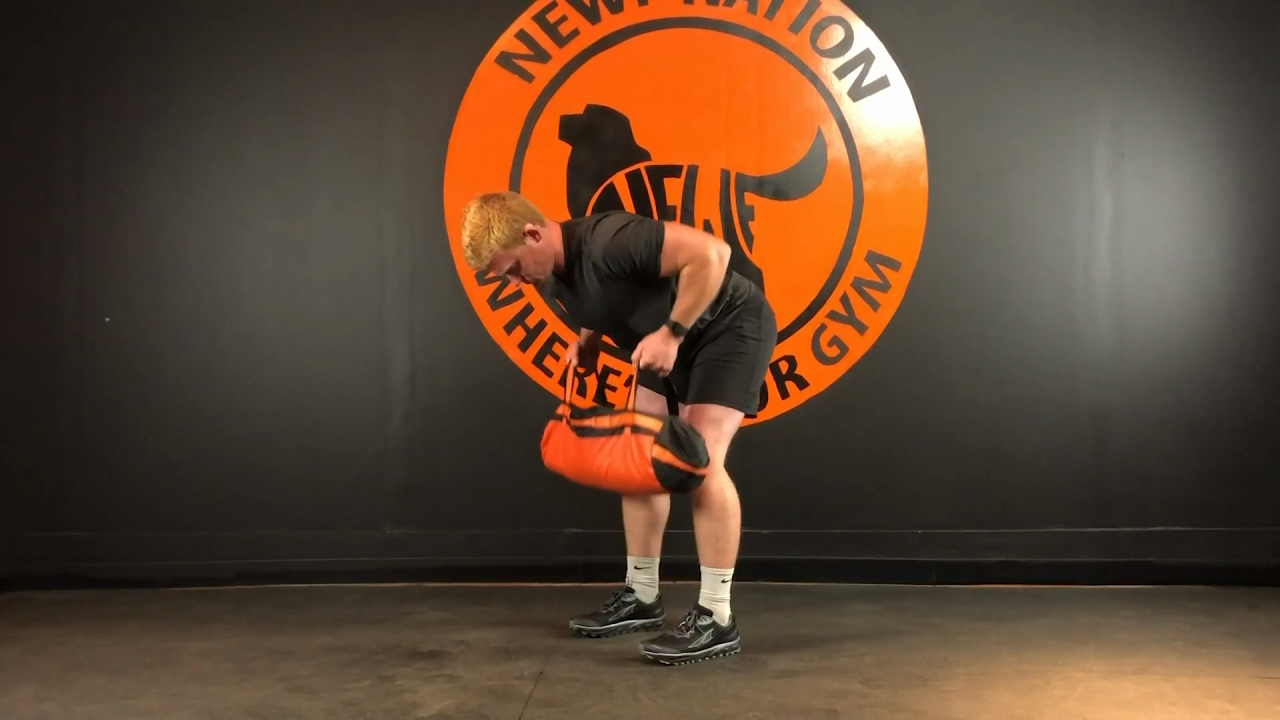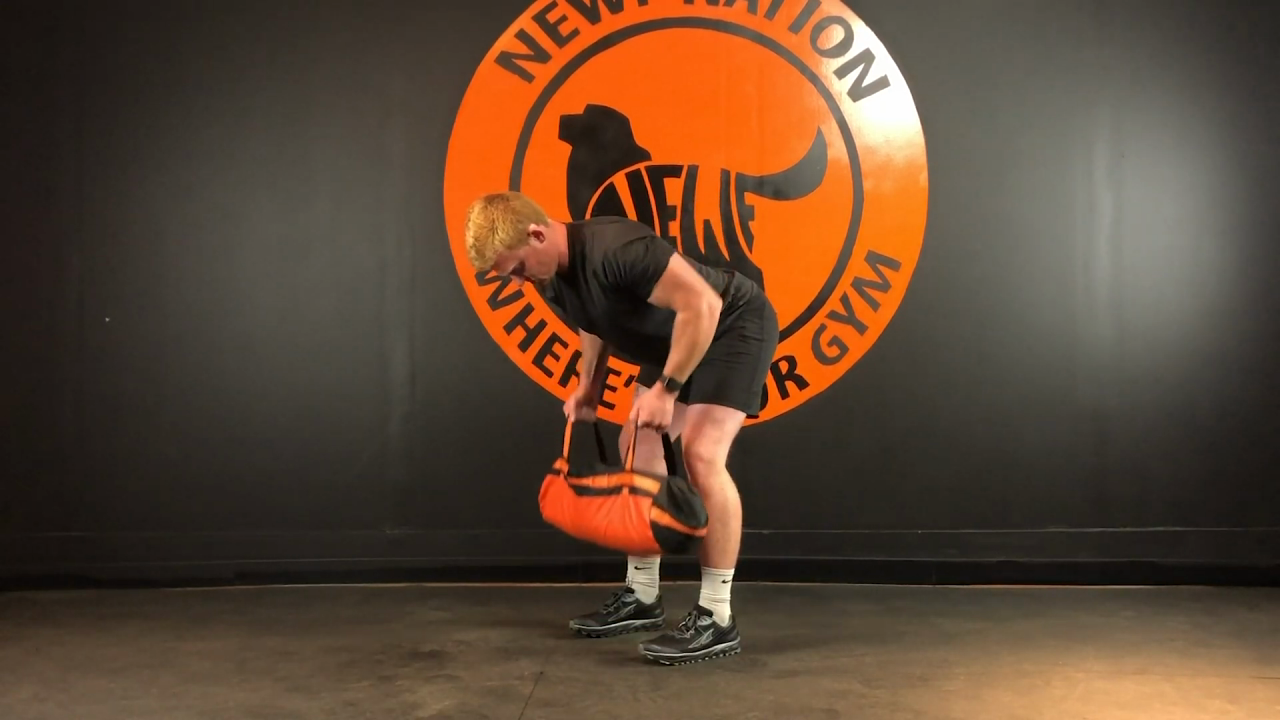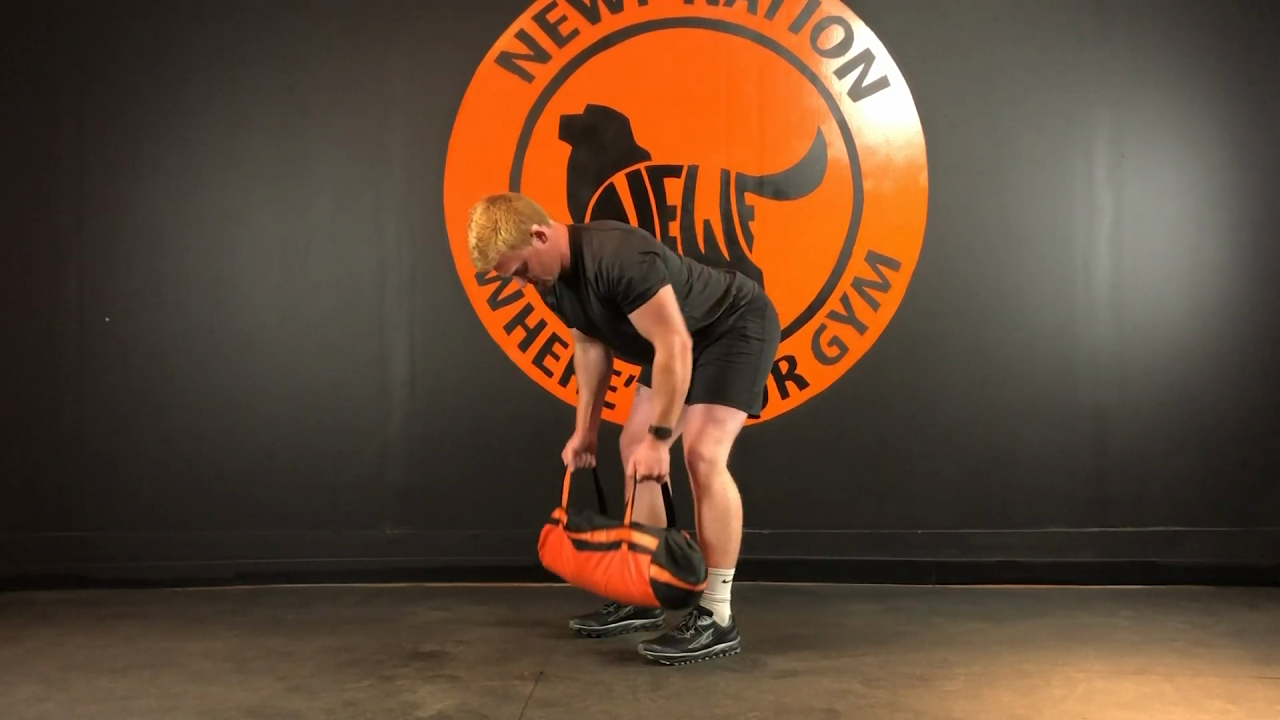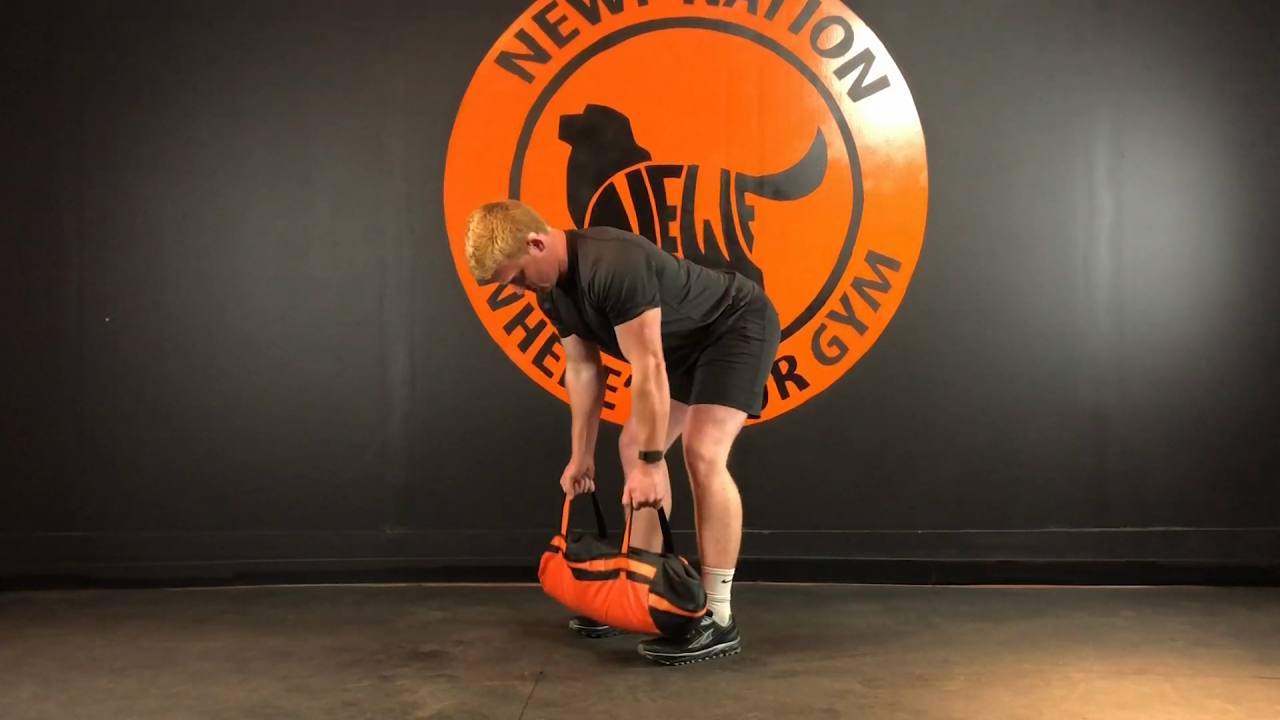
dt=0.3s
person 1, frame 1
left shoulder: (608, 242)
right shoulder: (554, 271)
left elbow: (711, 254)
left wrist: (671, 332)
right wrist: (587, 342)
left hip: (732, 325)
right hip: (674, 341)
left knee: (701, 456)
left ankle: (716, 618)
right ankle: (641, 597)
person 1, frame 2
left shoulder: (615, 249)
right shoulder: (553, 278)
left elbow: (702, 306)
left wrist: (667, 391)
right wrist: (588, 385)
left hip: (734, 324)
right hip: (674, 337)
left knee: (702, 455)
right knee: (638, 447)
left ankle: (716, 618)
right ankle: (642, 597)
person 1, frame 3
left shoulder: (616, 257)
right shoulder: (553, 282)
left elbow: (676, 346)
right elbow: (592, 343)
left wrist: (659, 438)
right wrist: (585, 428)
left hip: (736, 325)
right hip: (677, 340)
left knee: (703, 455)
right knee: (633, 449)
left ankle: (717, 618)
person 1, frame 4
left shoulder: (612, 266)
right shoulder: (553, 288)
left elbow: (648, 370)
right elbow: (583, 368)
left wrist: (651, 463)
right wrist: (581, 456)
left hip: (738, 326)
right hip: (683, 339)
left knee: (703, 456)
right knee: (633, 445)
left ankle: (717, 619)
